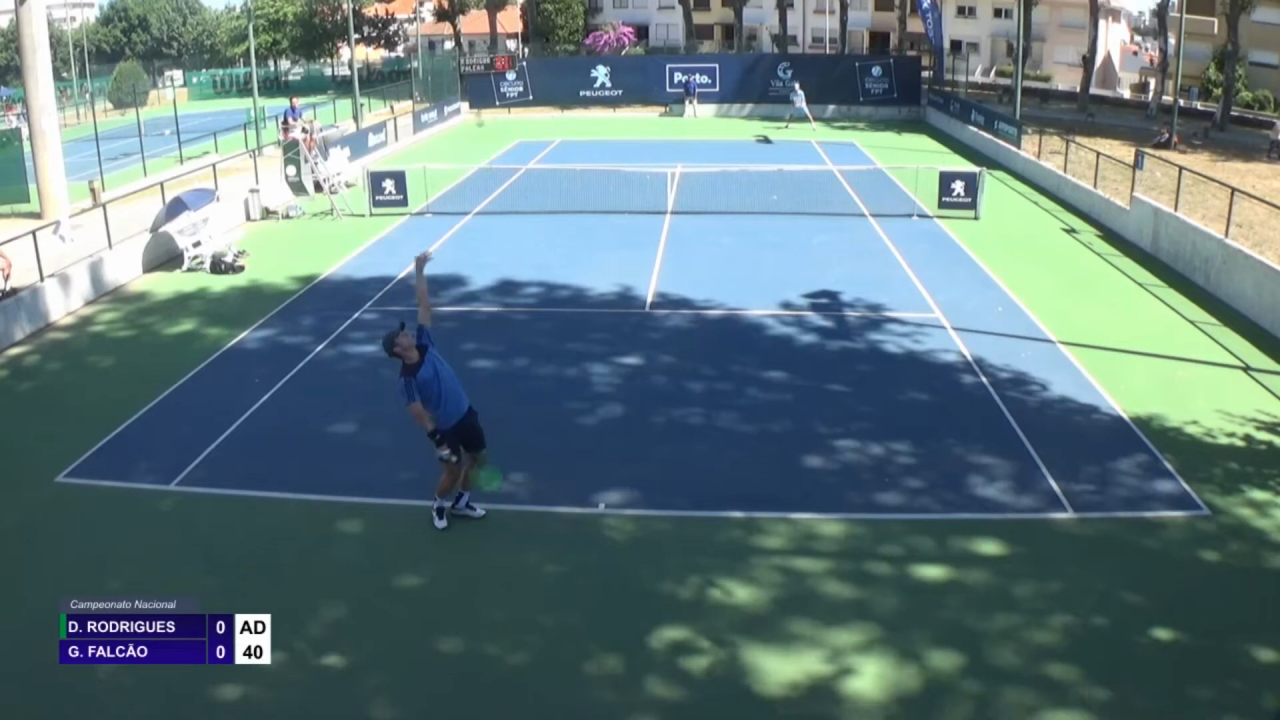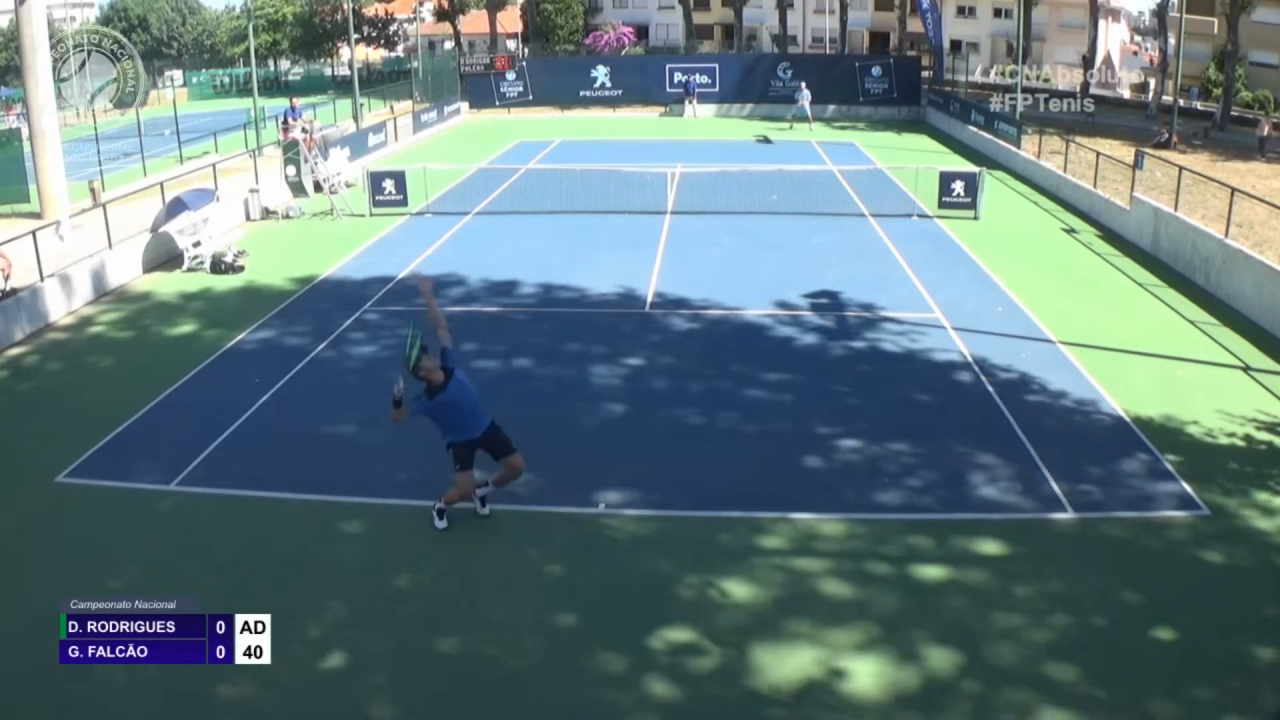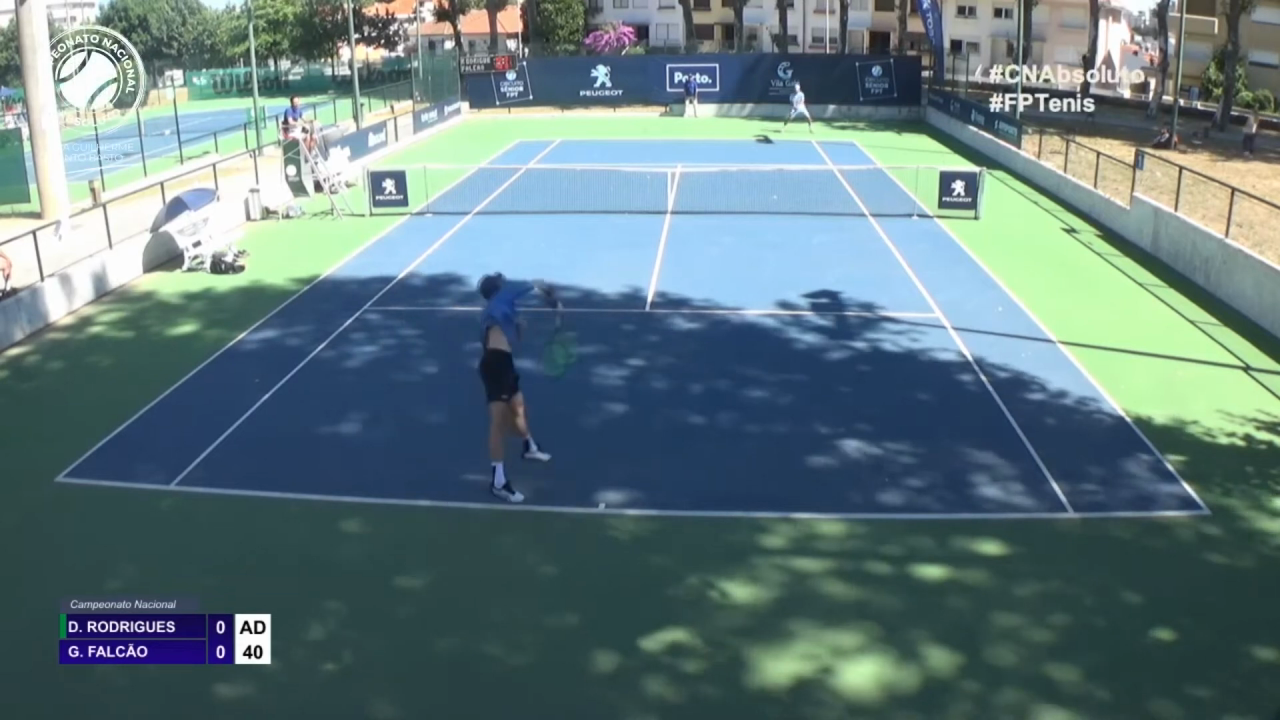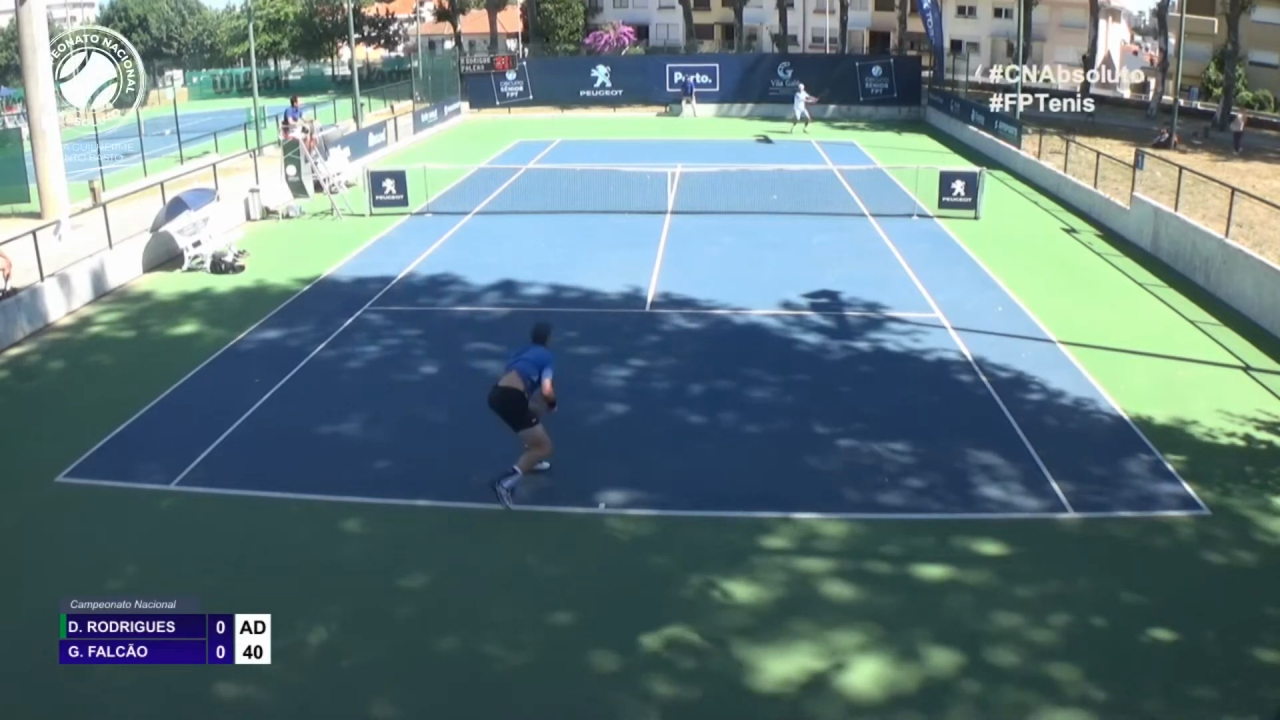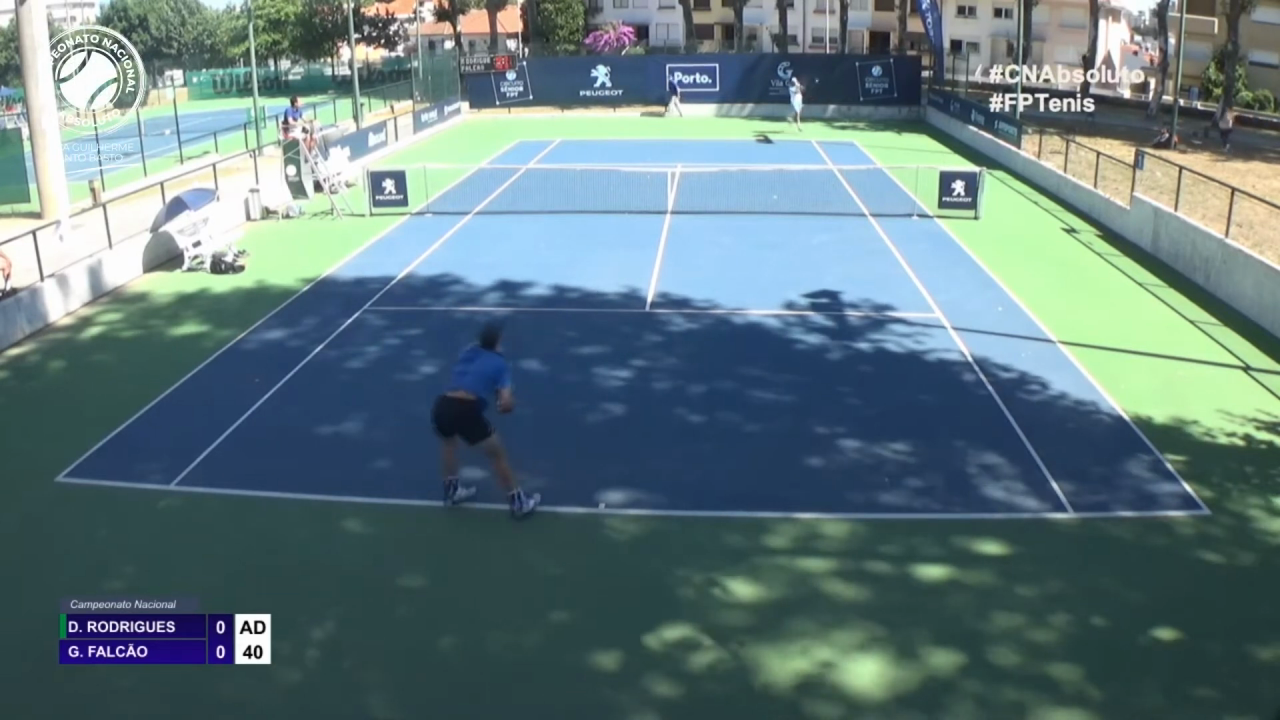
dt=0.5s
person 1, frame 1
left shoulder: (424, 345)
right shoulder: (407, 378)
left elbow: (424, 306)
right elbow: (418, 413)
left wrist: (419, 272)
right wrist: (438, 440)
left hip: (466, 413)
right hip: (445, 428)
left knee: (478, 460)
right knee: (453, 473)
left ankle: (461, 503)
right ankle: (439, 505)
person 1, frame 2
left shoulder: (450, 368)
right shoulder: (425, 399)
left elbow: (440, 327)
right elbow: (398, 418)
left wrist: (428, 296)
right wrist: (397, 399)
left hip: (487, 428)
right hip: (462, 441)
left knee: (516, 467)
right knee: (463, 489)
left ankle: (484, 489)
right ankle: (440, 505)
person 1, frame 3
left shoulder: (493, 309)
right shoulder: (502, 298)
right elbow: (539, 286)
left wrist: (516, 324)
right wrist: (552, 298)
left hip: (496, 359)
right hip: (495, 361)
left knee: (519, 407)
right knee: (499, 420)
left ankle: (530, 447)
right ankle: (498, 482)
person 1, frame 4
left shoulder: (524, 352)
right shoulder: (546, 356)
right elbow: (547, 392)
right wrist: (552, 404)
left hip: (496, 394)
right hip: (511, 398)
left knee: (533, 417)
right knee: (544, 448)
left ankle: (531, 461)
right ankle: (505, 482)
person 1, frame 5
left shoulder: (468, 352)
right shoulder: (500, 363)
right elbow: (507, 403)
right wrist: (507, 404)
left hip: (442, 407)
right hip: (466, 410)
left knee: (449, 442)
right knee: (498, 454)
left ankle: (452, 490)
right ankle: (518, 502)
